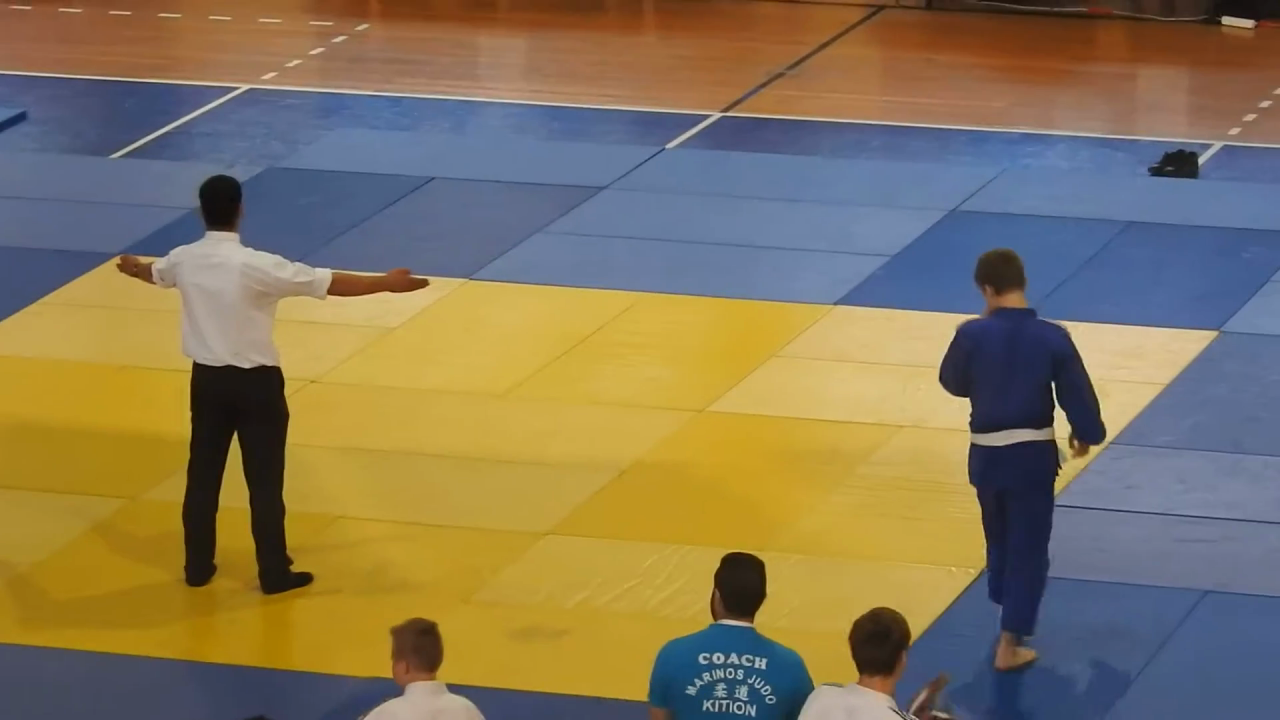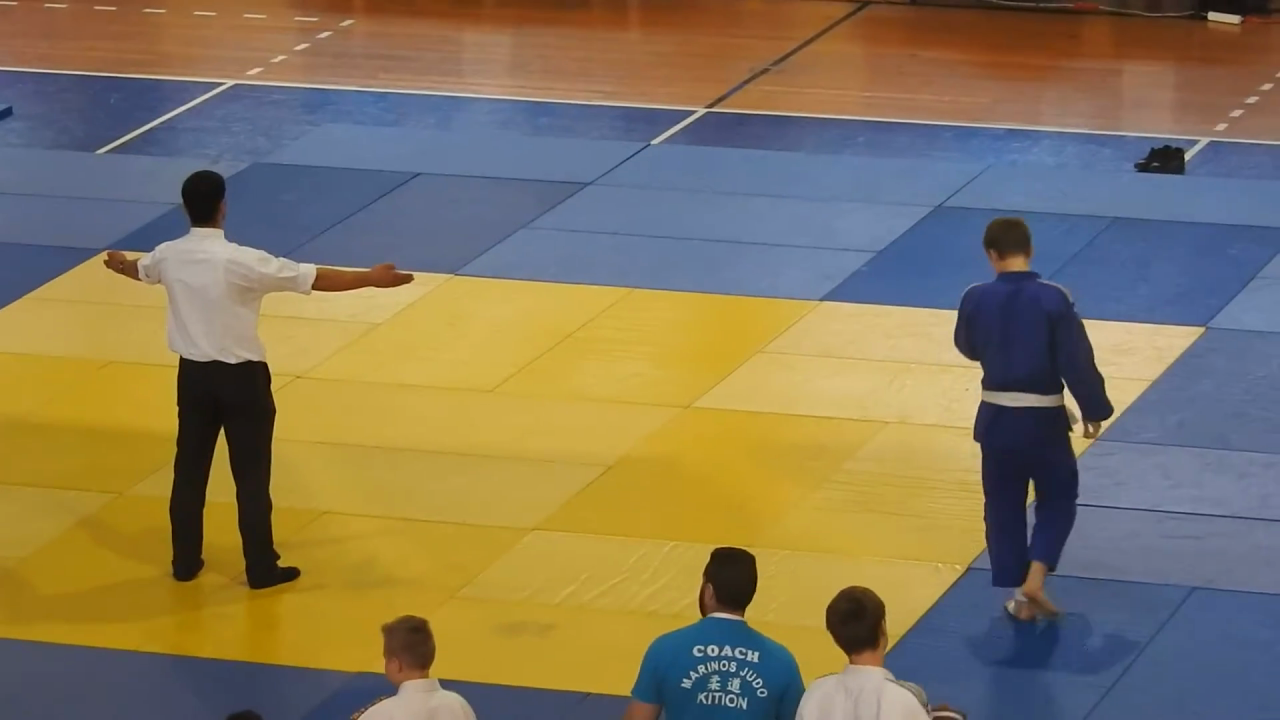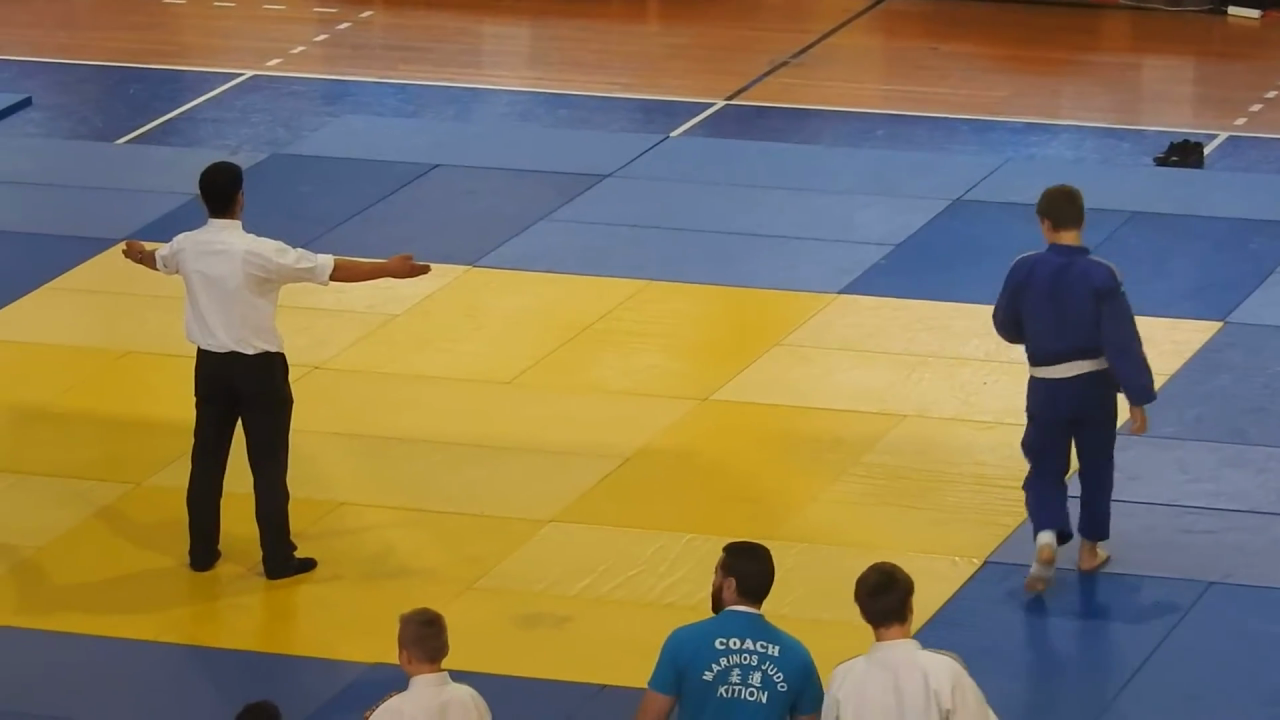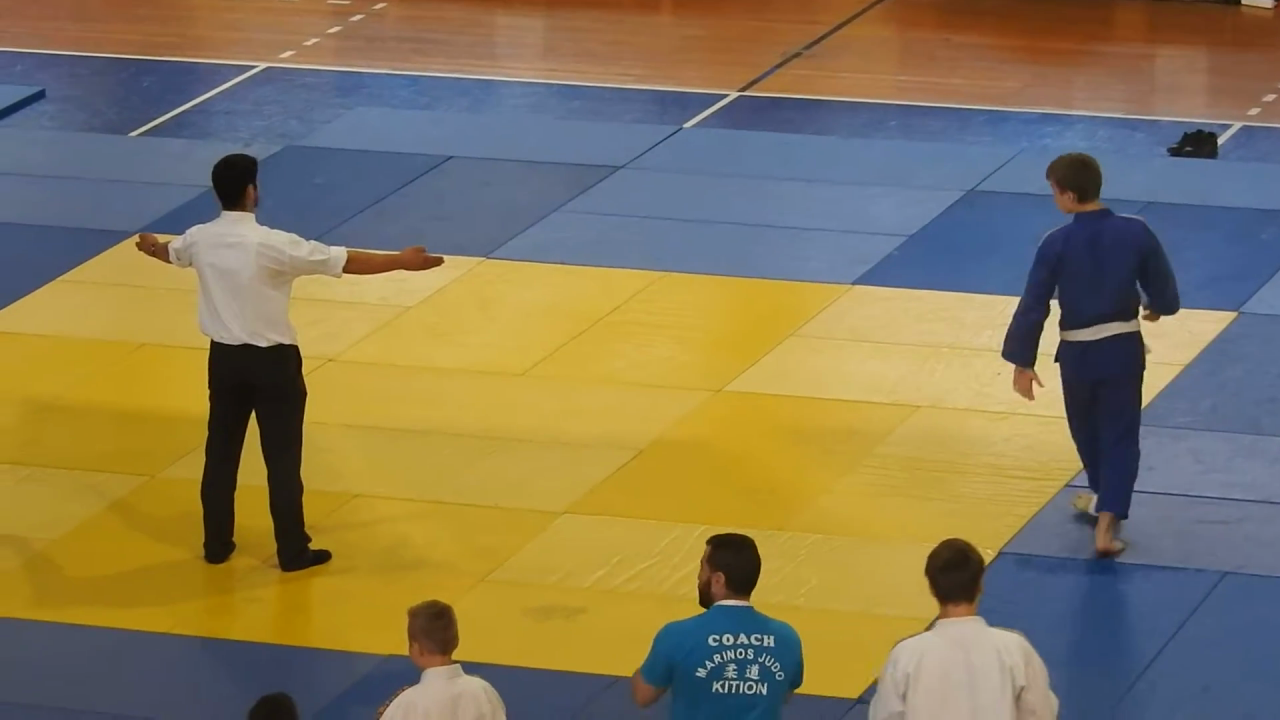
dt=0.4s
person 1, frame 1
left shoulder: (183, 259)
right shoulder: (257, 265)
left elbow: (154, 273)
right elbow: (330, 282)
left wrist: (132, 267)
right wrist: (387, 283)
left hip: (208, 379)
right hip: (255, 382)
left knee: (202, 475)
right knee: (264, 482)
left ankle: (198, 566)
right ankle: (274, 574)
person 1, frame 2
left shoulder: (168, 255)
right shoulder: (242, 261)
left elbow: (139, 270)
right elbow: (313, 278)
left wrist: (118, 264)
right wrist: (371, 278)
left hip: (194, 375)
right hip: (241, 378)
left knee: (189, 471)
right knee: (251, 477)
left ankle: (185, 562)
right ankle: (262, 569)
person 1, frame 3
left shoulder: (186, 246)
right shoulder: (259, 251)
left elbow: (157, 260)
right elbow: (331, 269)
left wrist: (136, 253)
right wrist: (389, 268)
left hip: (211, 365)
right hip: (258, 369)
left knee: (206, 461)
right knee: (268, 468)
left ankle: (202, 552)
right ankle: (278, 560)
person 1, frame 4
left shoulder: (199, 239)
right shoulder: (272, 244)
left elbow: (169, 252)
right elbow: (344, 261)
left wrist: (150, 246)
right wrist: (401, 260)
left hip: (224, 358)
right hip: (272, 361)
left knee: (220, 454)
right knee: (282, 460)
left ankle: (216, 545)
right ankle: (293, 552)
person 2, frame 1
left shoulder: (972, 334)
right shoulder: (1053, 336)
left elbow: (953, 383)
right elbow: (1078, 396)
right wrist: (1086, 435)
left hip: (986, 454)
right hip: (1034, 454)
left knee: (999, 536)
right knee: (1028, 547)
left ankle: (1006, 608)
right ankle: (1010, 644)
person 2, frame 2
left shoulder: (976, 298)
right shoulder: (1053, 299)
right elbow: (1078, 363)
right wrist: (1093, 409)
left hip: (994, 417)
right hip: (1043, 418)
left knee: (1003, 507)
right knee: (1058, 497)
left ankle: (1021, 597)
right ankle: (1036, 578)
person 2, frame 3
left shoulder: (1024, 269)
right shoulder: (1101, 274)
left elbow: (1006, 325)
right elbow: (1122, 340)
right wrist: (1137, 398)
left hip: (1046, 388)
right hip: (1094, 384)
left knee: (1045, 468)
right knee: (1096, 467)
left ankle: (1046, 539)
right ankle: (1089, 549)
person 2, frame 4
left shoulder: (1057, 243)
right shoulder: (1135, 231)
left elbow: (1033, 304)
right elbow: (1161, 283)
left wrist: (1022, 362)
right wrist: (1158, 306)
left hip: (1077, 351)
right hip: (1123, 347)
left knee: (1086, 427)
right knee: (1120, 435)
left ankle: (1103, 498)
right ankle: (1106, 526)
